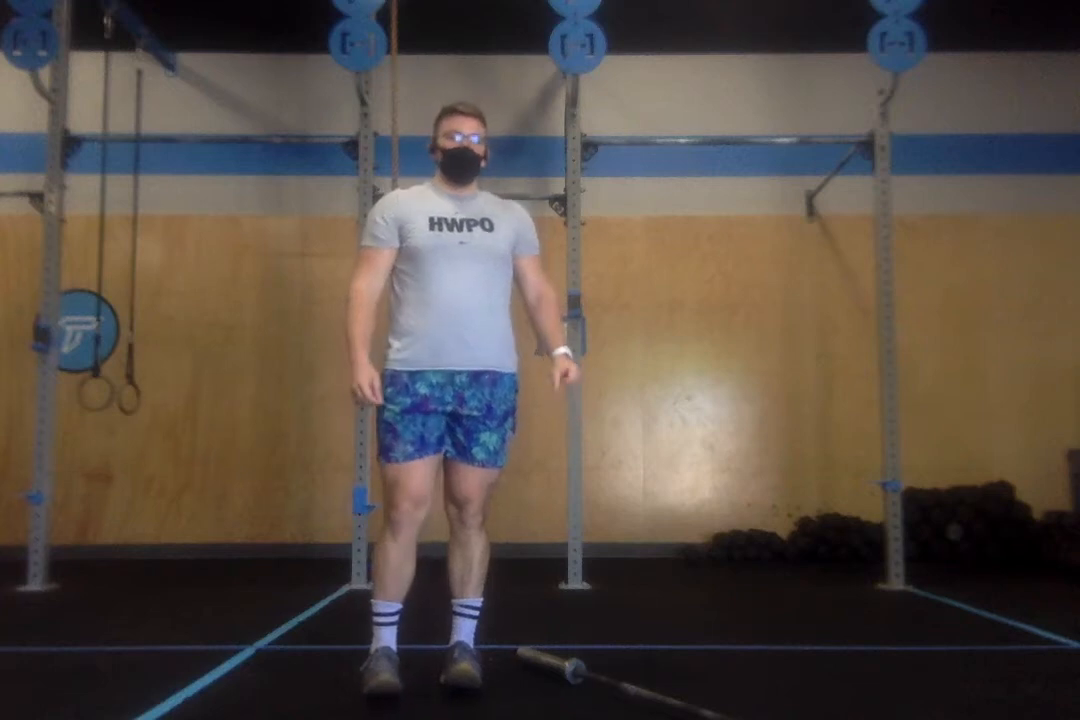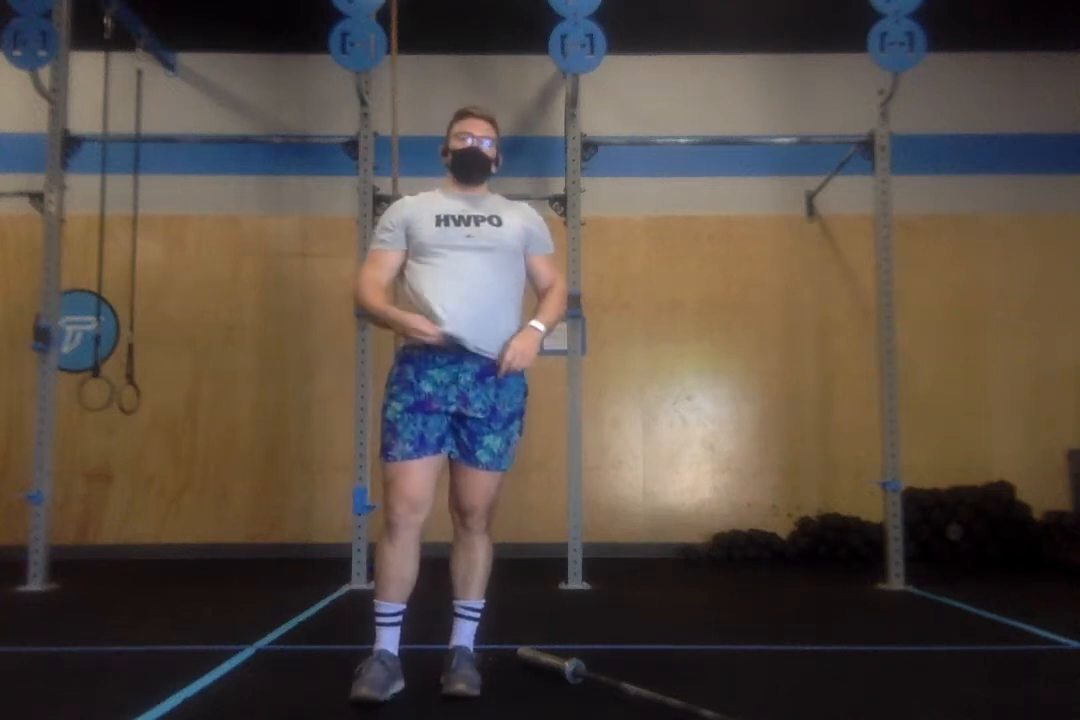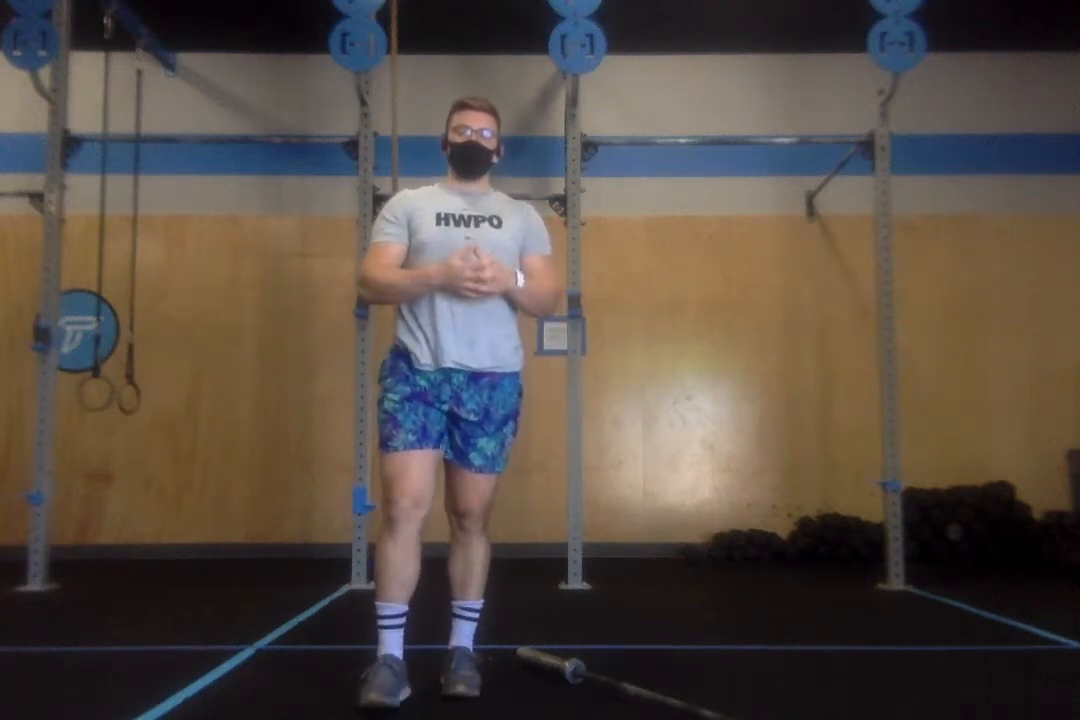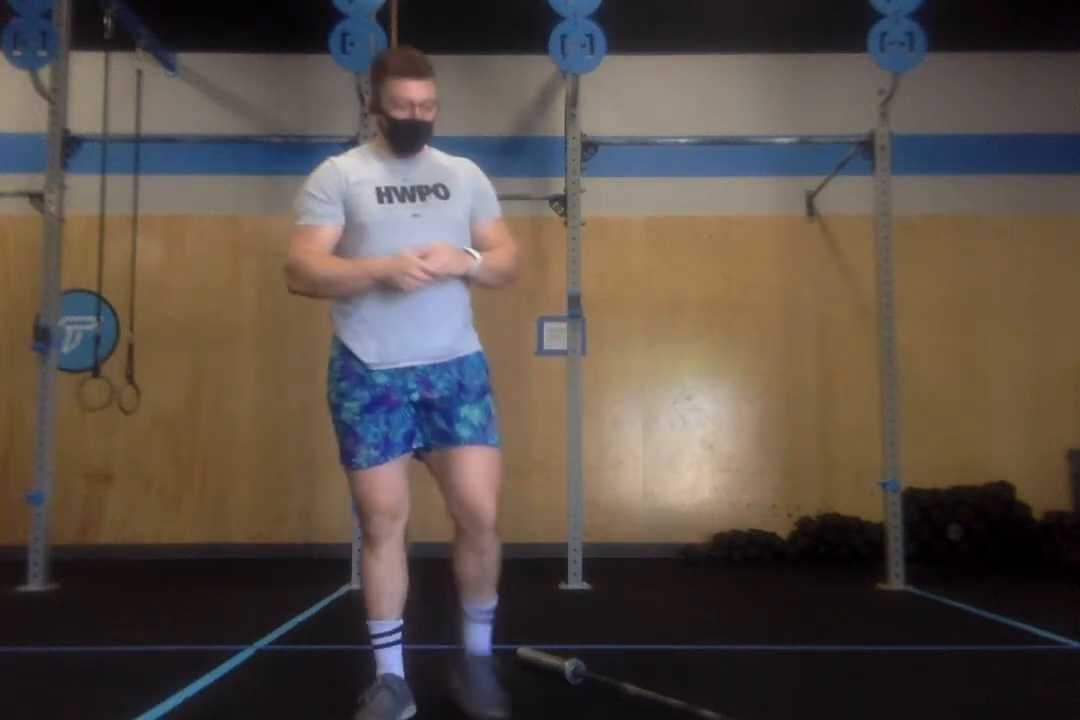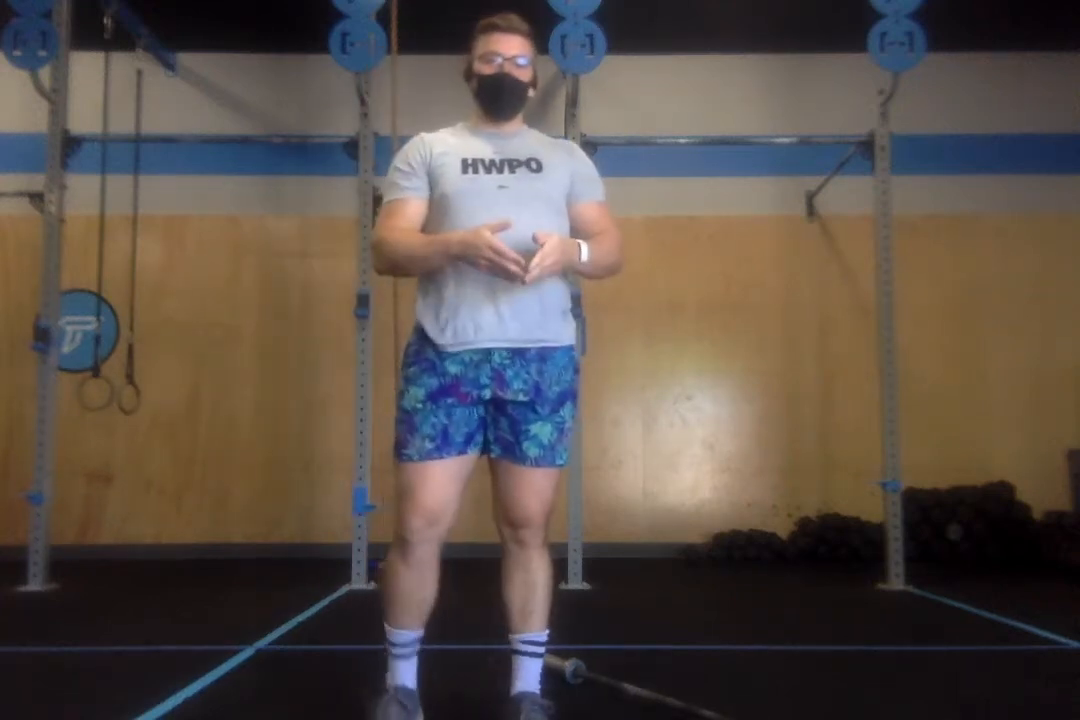
dt=1s
person 1, frame 1
left shoulder: (512, 217)
right shoulder: (397, 207)
left elbow: (538, 290)
right elbow: (365, 287)
left wrist: (559, 350)
right wrist: (360, 359)
left hip: (490, 380)
right hip: (414, 378)
left knee: (470, 513)
right knee: (404, 510)
left ankle: (462, 644)
right ankle: (382, 648)
person 1, frame 2
left shoulder: (523, 218)
right shoulder: (407, 211)
left elbow: (554, 286)
right elbow: (368, 285)
left wrist: (534, 330)
right wrist: (402, 318)
left hip: (496, 378)
right hip: (421, 373)
left knee: (474, 516)
right knee: (404, 511)
left ankle: (462, 648)
right ankle: (384, 653)
person 1, frame 3
left shoulder: (522, 216)
right shoulder: (407, 204)
left elbow: (548, 297)
right elbow: (369, 282)
left wrist: (508, 280)
right wrist: (437, 273)
left hip: (492, 381)
right hip: (414, 373)
left knee: (470, 518)
right knee: (405, 507)
left ankle: (461, 648)
right ankle: (389, 658)
person 1, frame 4
left shoulder: (465, 175)
right shoulder: (337, 175)
left elbow: (508, 260)
right elbow: (300, 272)
left wrist: (467, 260)
right wrist: (382, 267)
left hip: (457, 366)
right hip: (368, 373)
left knee: (479, 514)
right knee: (382, 522)
left ankle: (475, 652)
person 1, frame 5
left shoulder: (567, 158)
right shoulder: (426, 151)
left elbow: (611, 249)
right elbow: (386, 250)
left wrist: (571, 250)
right wrist: (459, 243)
left hip: (542, 360)
right hip: (444, 358)
left knee: (526, 528)
right knee: (420, 524)
